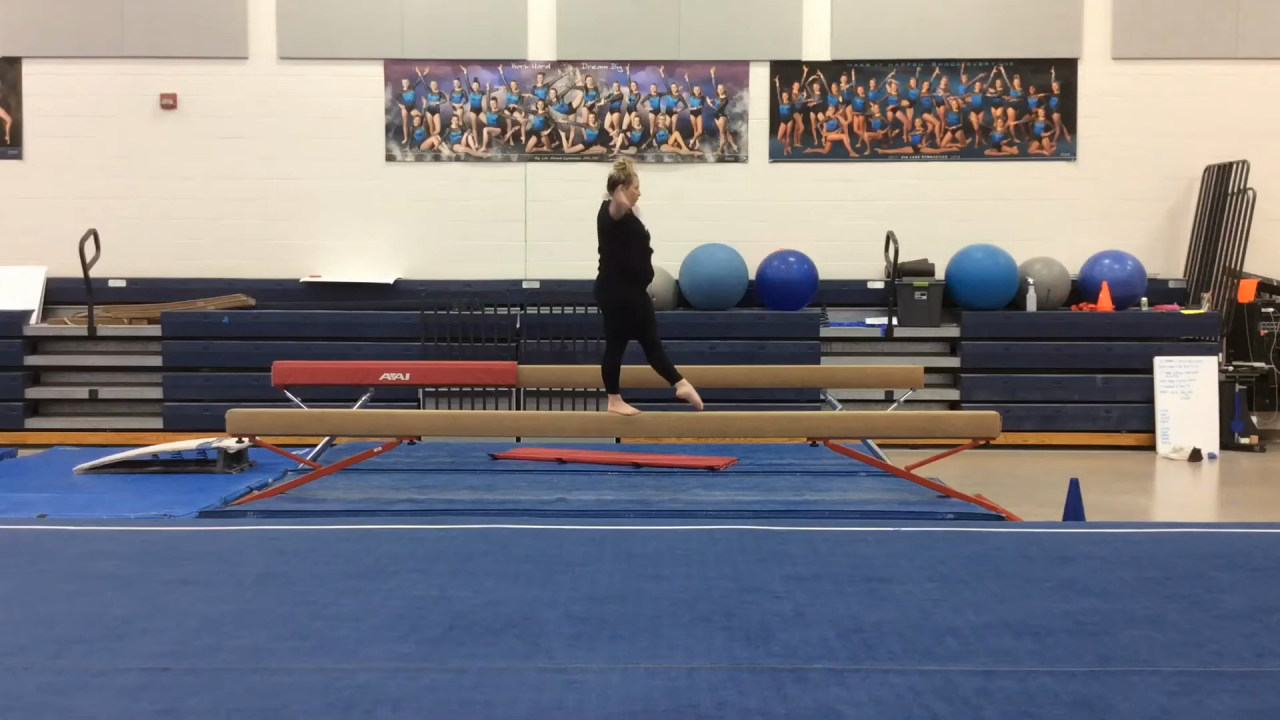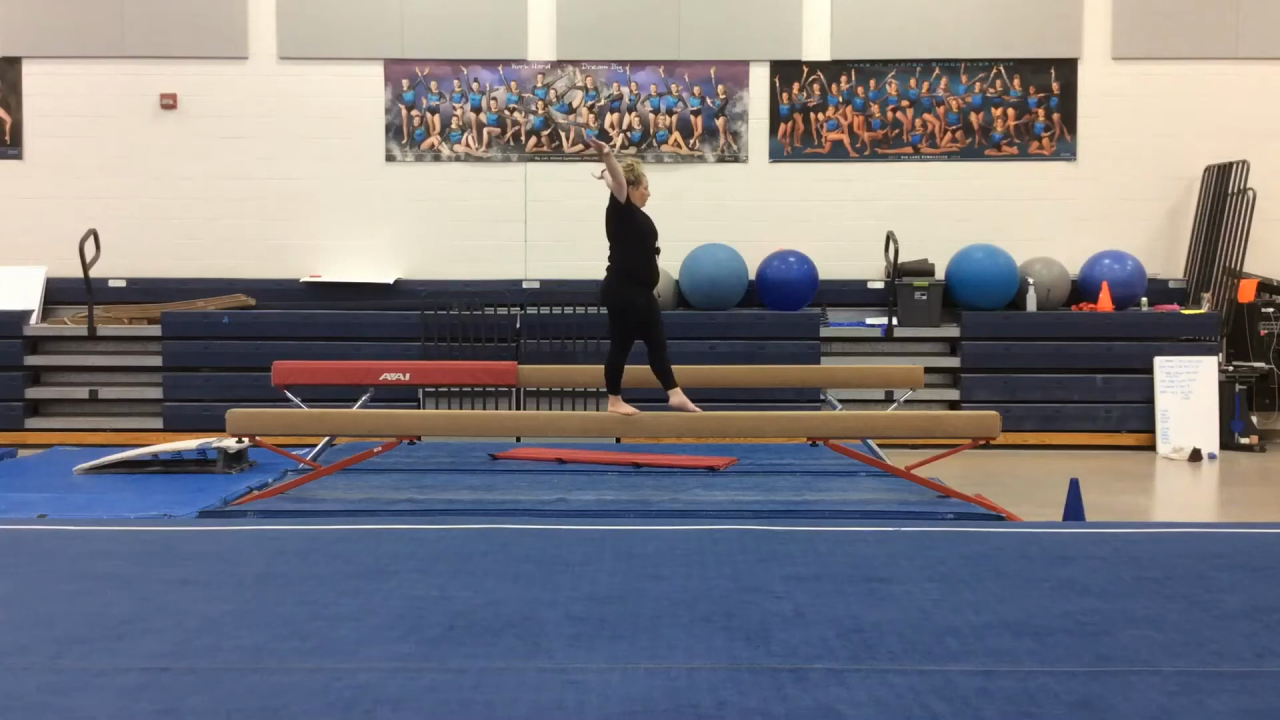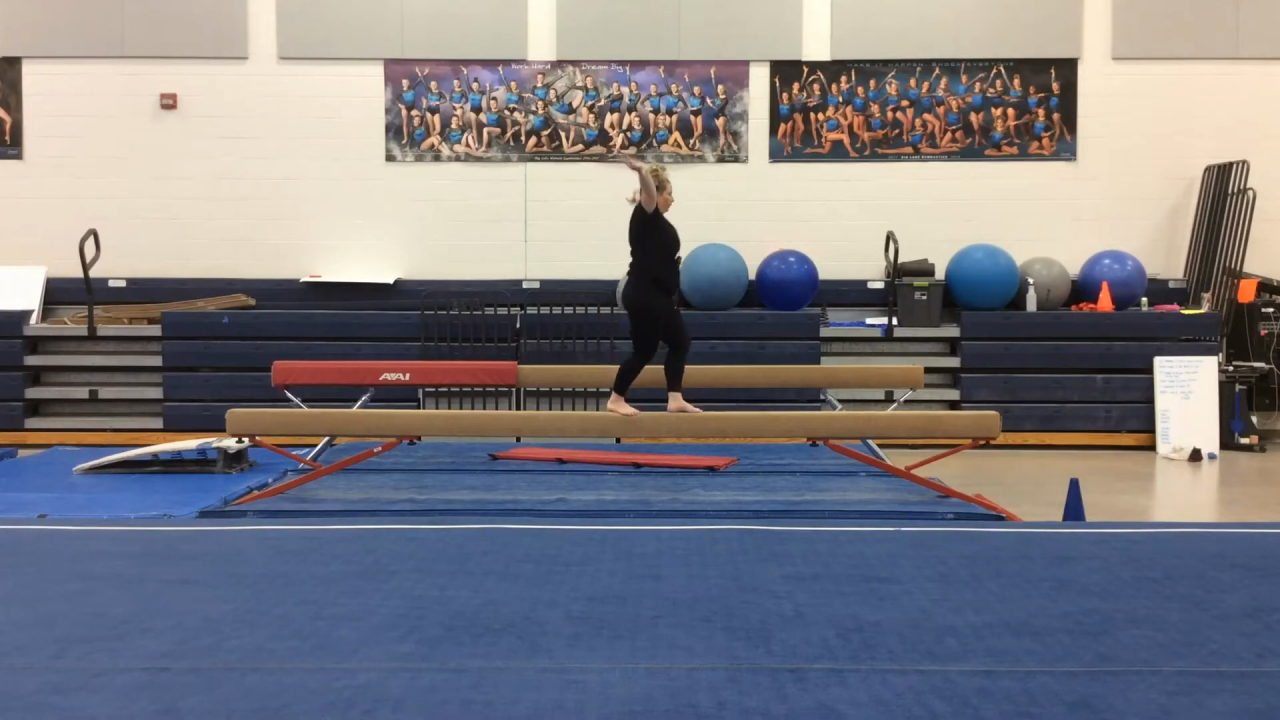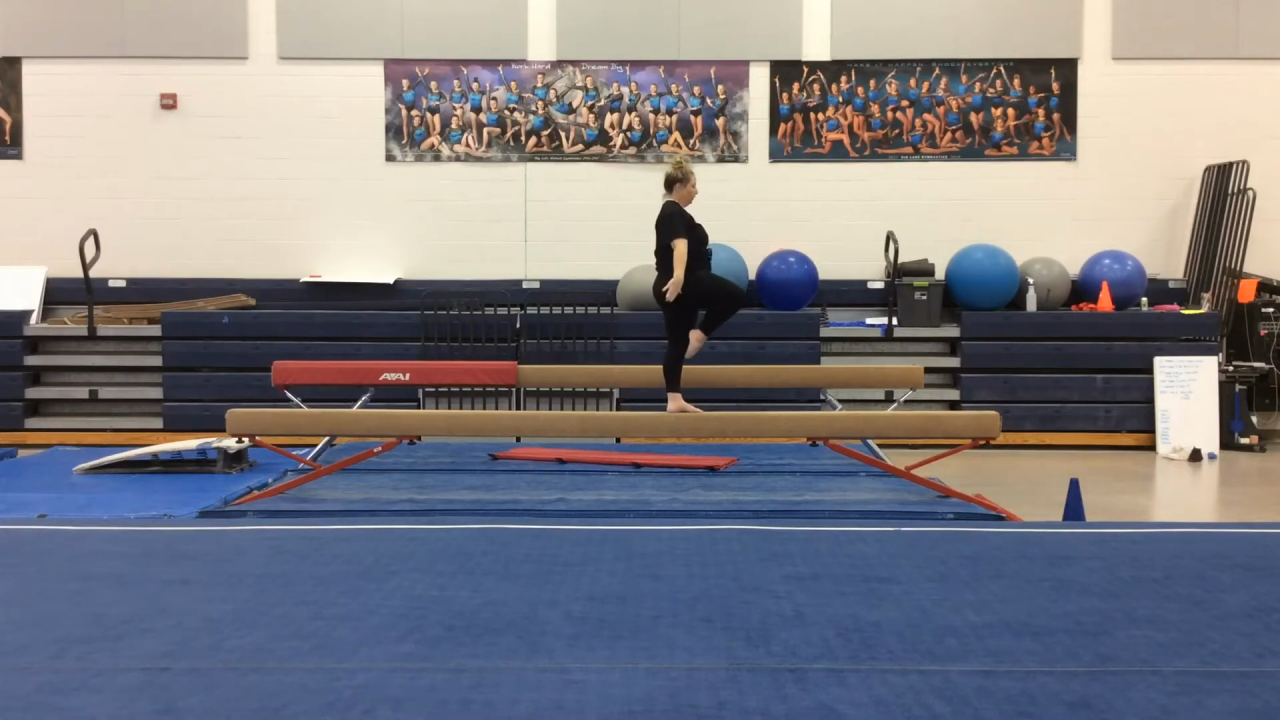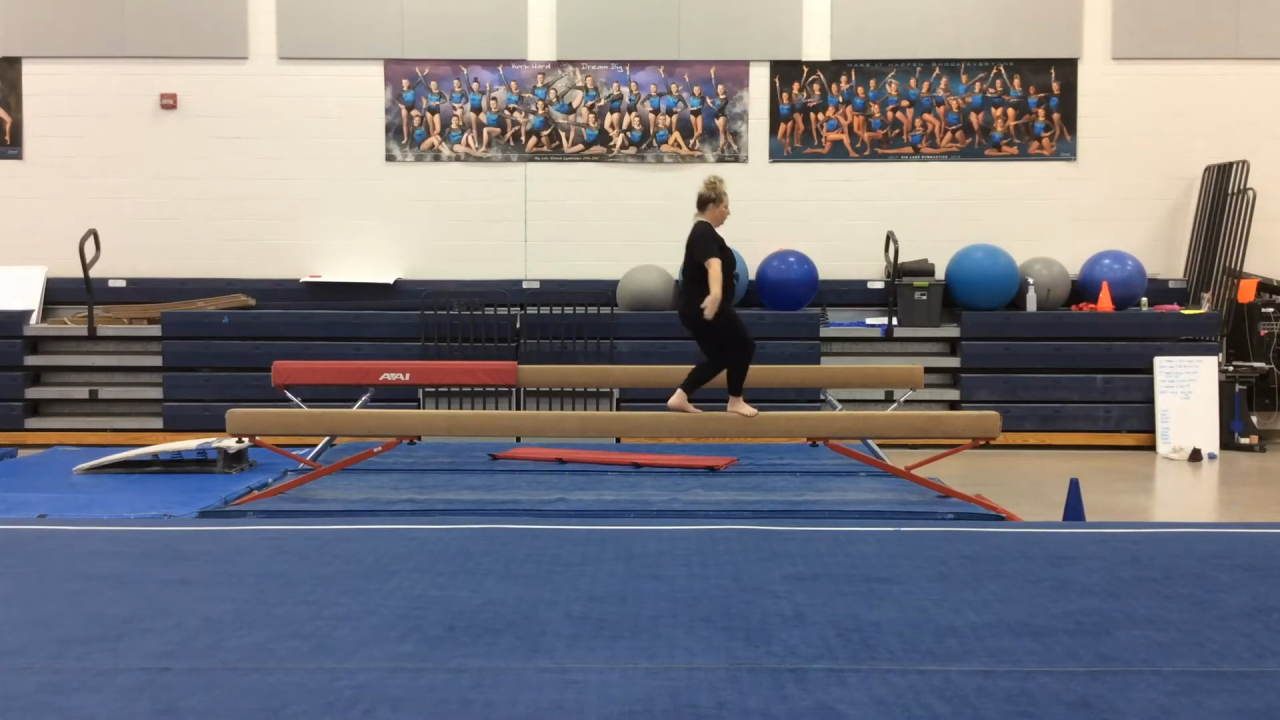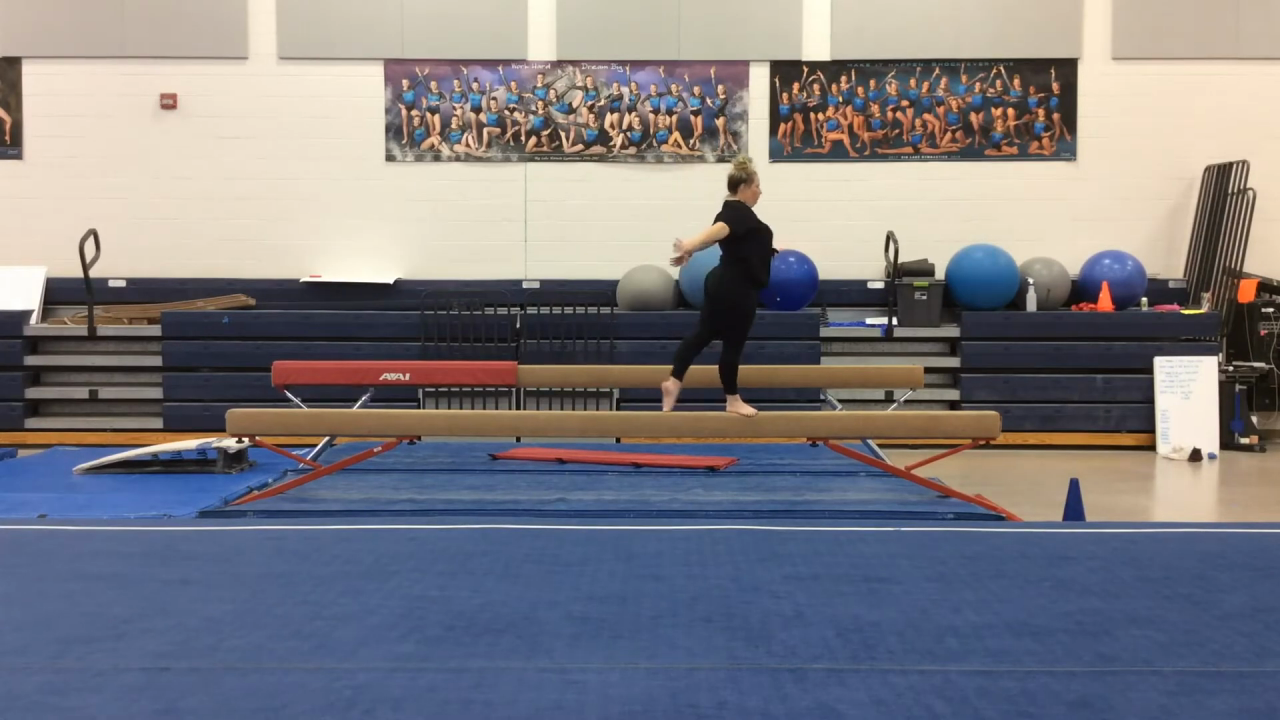
dt=0.7s
person 1, frame 1
left shoulder: (624, 214)
right shoulder: (610, 211)
right elbow: (618, 206)
right wrist: (620, 200)
left hip: (634, 291)
right hip: (615, 292)
left knee: (652, 342)
right knee: (616, 345)
left ankle: (681, 385)
right ankle: (614, 401)
person 1, frame 2
left shoulder: (633, 213)
right shoulder: (620, 210)
left elbow: (619, 184)
right elbow: (619, 184)
left wrist: (607, 173)
right wrist: (607, 156)
left hip: (640, 292)
right hip: (622, 291)
left knee: (657, 343)
right knee: (621, 345)
left ankle: (675, 395)
right ankle: (614, 401)
person 1, frame 3
left shoulder: (653, 217)
right shoulder: (645, 215)
left elbow: (651, 195)
right elbow: (648, 196)
left wrist: (642, 185)
right wrist: (642, 171)
left hip: (659, 296)
right hip: (643, 295)
left knee: (680, 343)
right knee: (644, 350)
left ankle: (675, 399)
right ankle: (616, 400)
person 1, frame 4
left shoulder: (672, 212)
right shoulder: (673, 214)
right elbow: (680, 245)
right wrist: (678, 276)
left hip: (677, 286)
right hip: (683, 284)
left knee: (677, 342)
right knee: (735, 296)
left ankle: (674, 400)
right ankle: (700, 334)
person 1, frame 5
left shoulder: (703, 232)
right shoulder: (705, 234)
right elbow: (712, 264)
right wrist: (715, 294)
left hip: (696, 307)
right hip: (706, 308)
left knee: (718, 357)
right knee: (744, 347)
left ankle: (680, 398)
right ankle: (735, 401)
person 1, frame 6
left shoulder: (733, 210)
right shoulder: (738, 212)
left elbow: (717, 234)
right elbow: (718, 230)
left wrist: (687, 253)
right wrist: (691, 244)
left hip: (722, 284)
right hip: (737, 289)
left knee: (703, 333)
right knee: (733, 344)
left ankle: (673, 382)
right ankle: (733, 400)
